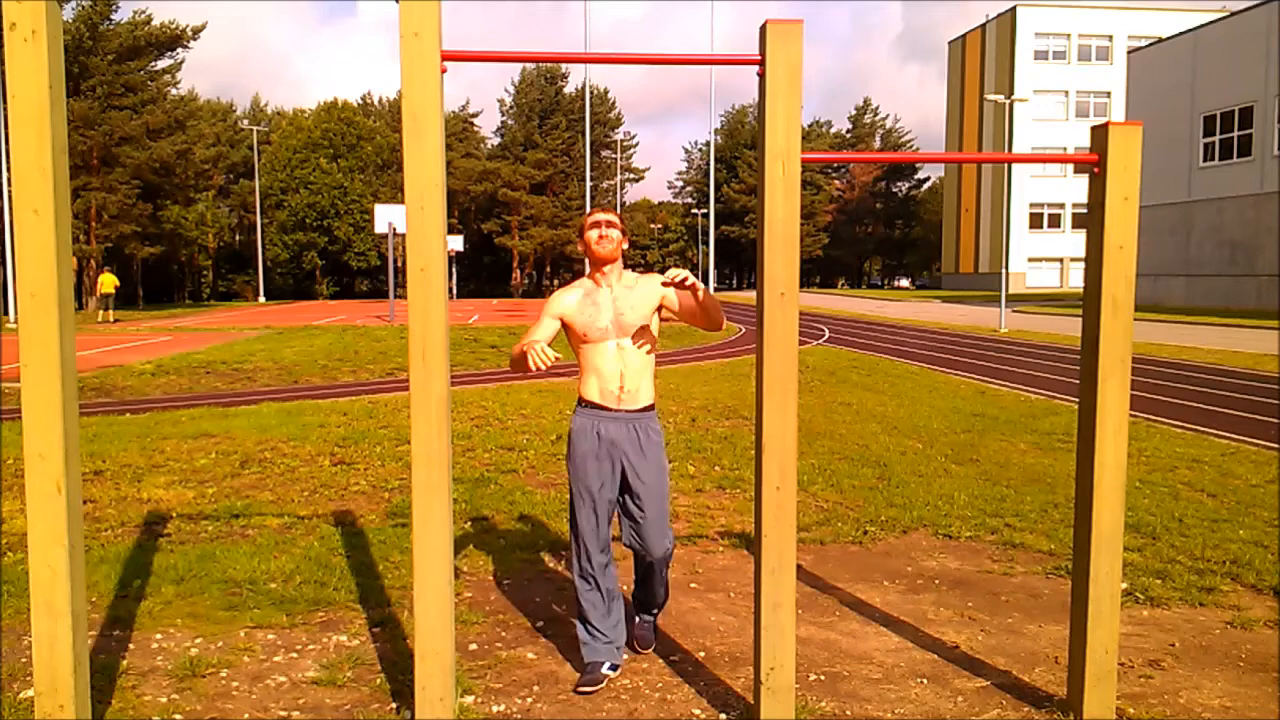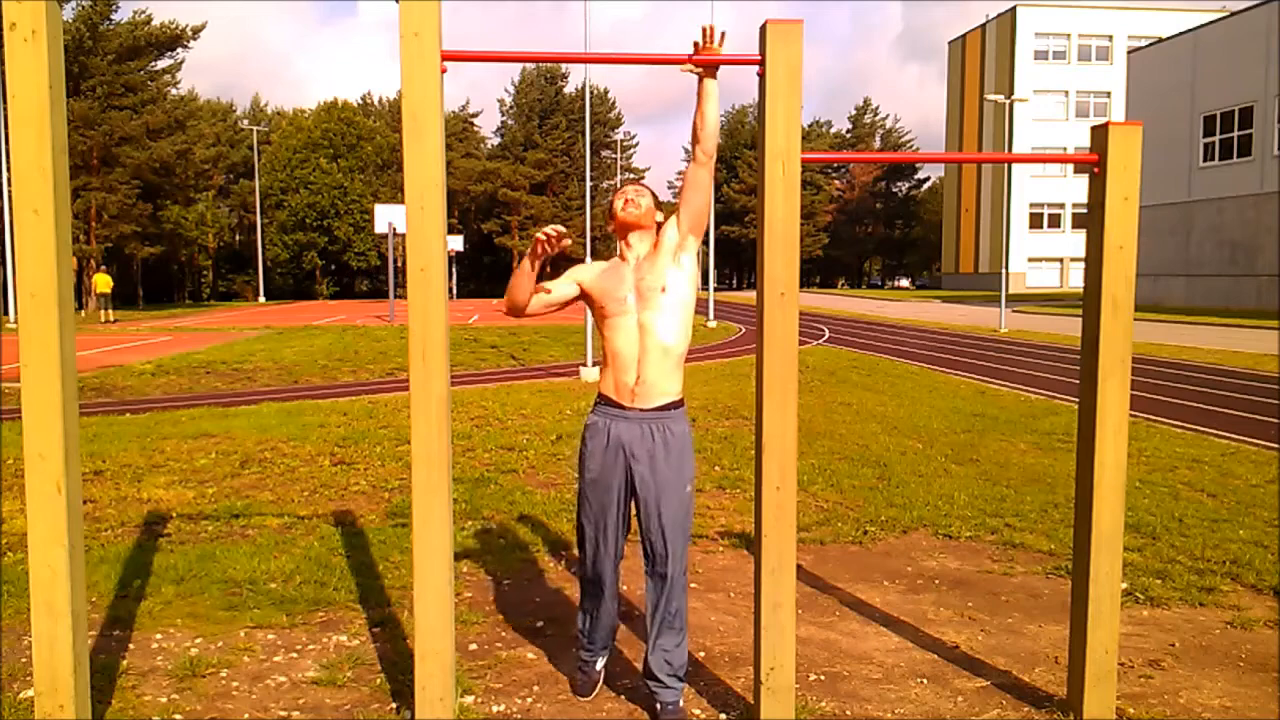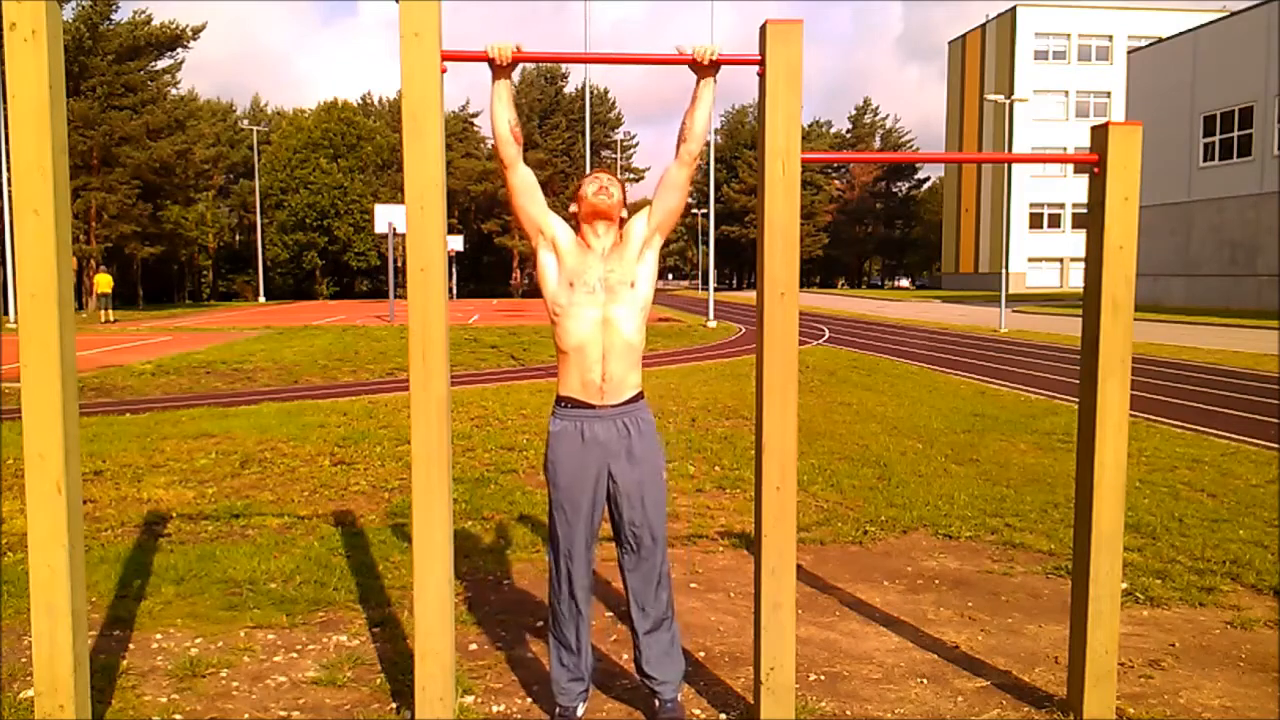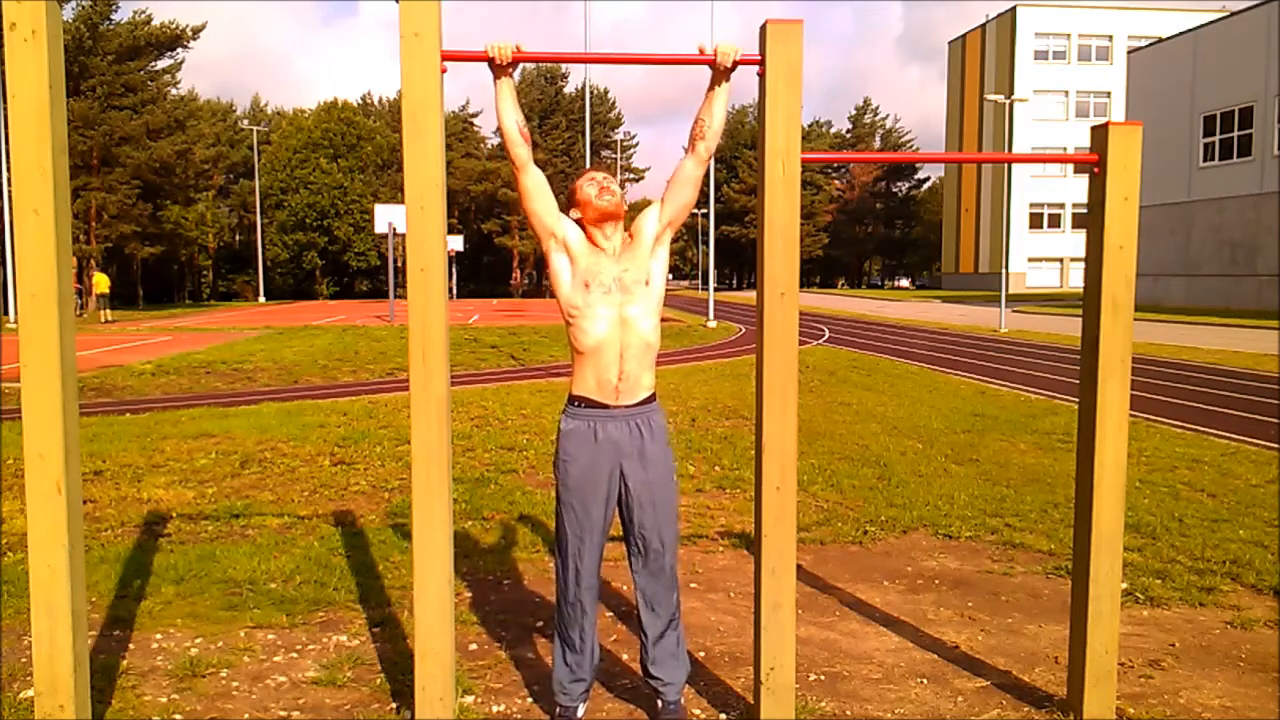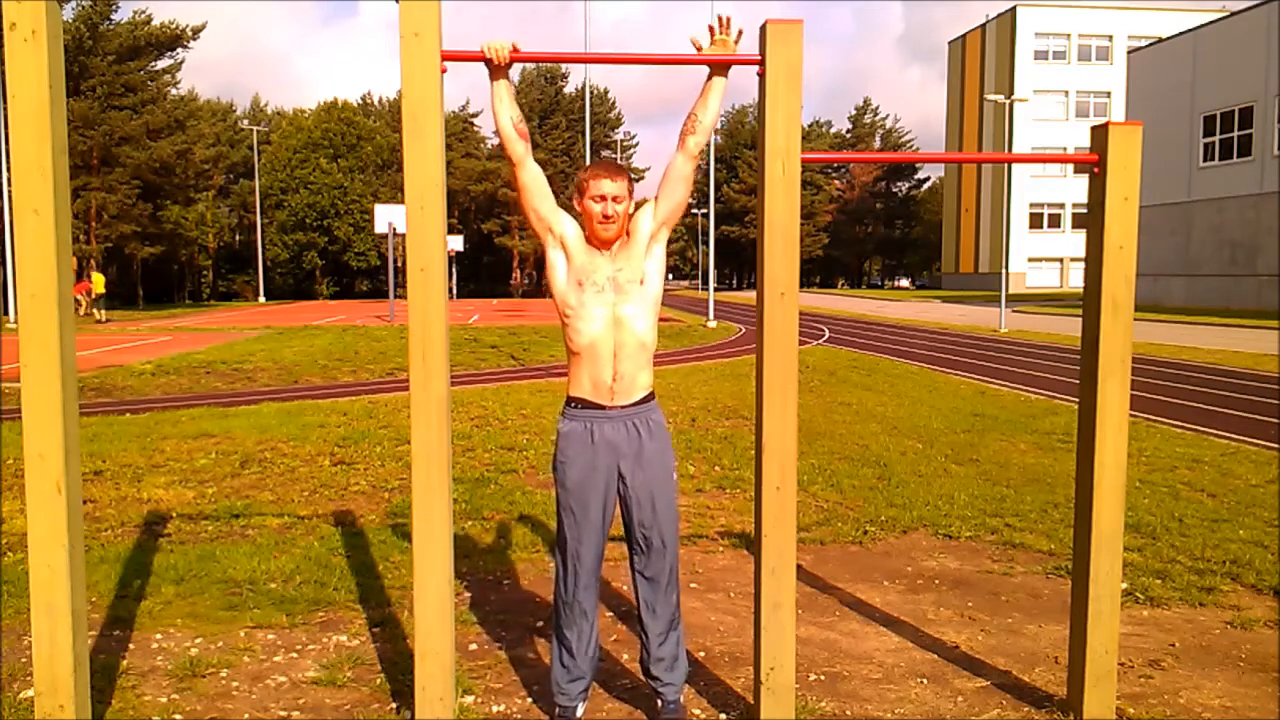
dt=1s
person 1, frame 1
left shoulder: (653, 286)
right shoulder: (567, 300)
left elbow: (714, 323)
right elbow: (517, 362)
left wrist: (699, 290)
right wrist: (528, 349)
left hip: (643, 426)
right hip: (591, 427)
left knee: (654, 543)
right knee: (593, 543)
left ankle: (644, 613)
right ankle: (602, 650)
person 1, frame 2
left shoulder: (681, 245)
right shoulder: (593, 274)
left elbow: (703, 156)
right elbow: (517, 306)
left wrist: (708, 80)
right wrist: (534, 256)
left hip: (666, 429)
right hip: (607, 427)
left knee: (668, 560)
right knee: (598, 550)
right ankle: (593, 649)
person 1, frame 3
left shoulder: (644, 239)
right shoulder: (554, 242)
left elbow: (687, 154)
right elbow: (511, 154)
left wrist: (706, 78)
right wrist: (502, 78)
left hip: (633, 423)
right hip: (572, 426)
left knee: (648, 557)
right knee: (571, 563)
person 1, frame 4
left shoulder: (653, 235)
right shoulder: (564, 244)
left elbow: (699, 151)
right elbow: (522, 159)
left wrist: (720, 80)
right wrist: (504, 81)
left hip: (645, 424)
right hip: (584, 427)
left knee: (657, 560)
right knee: (578, 564)
person 1, frame 5
left shoulder: (651, 235)
right shoulder: (562, 240)
left elbow: (691, 147)
right elbow: (520, 154)
left wrist: (717, 71)
right wrist: (500, 78)
left hip: (644, 424)
right hip: (583, 427)
left knee: (657, 560)
right knee: (578, 564)
